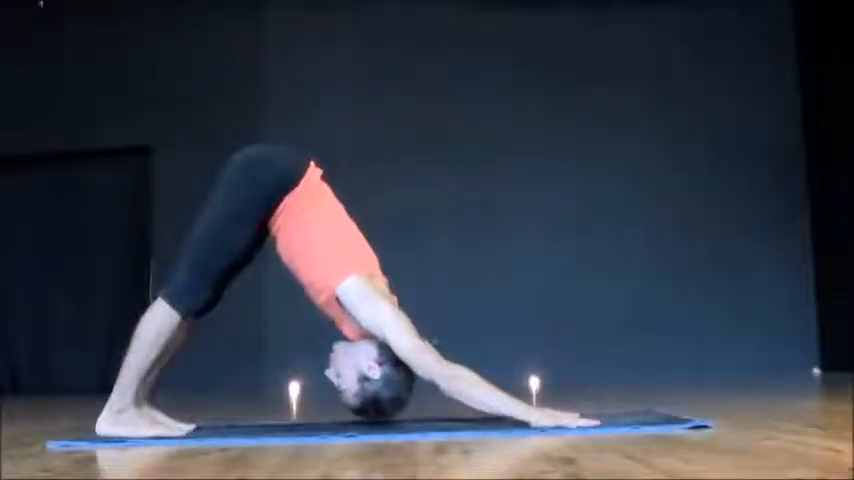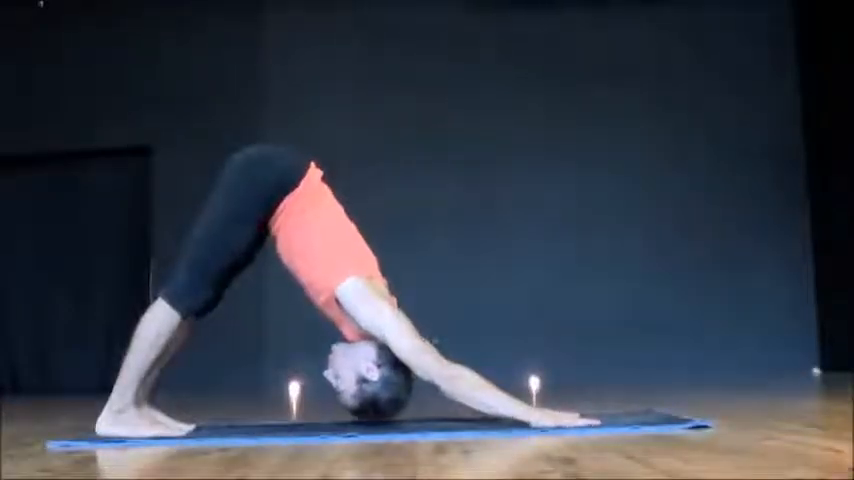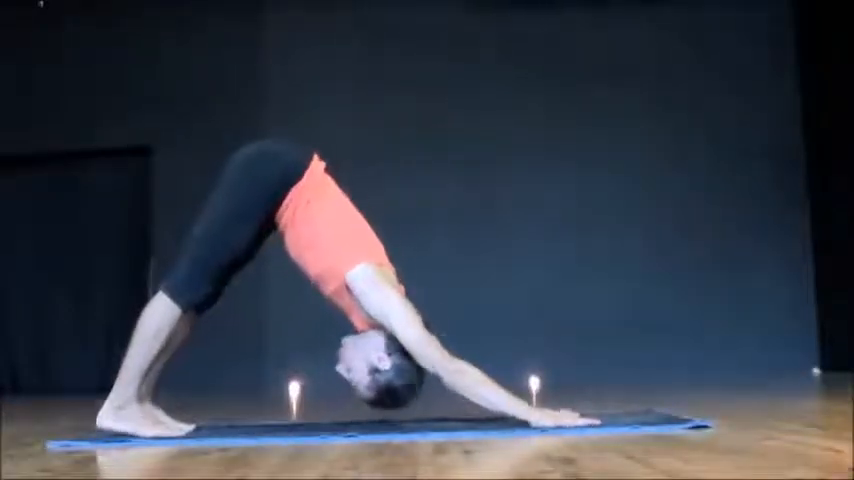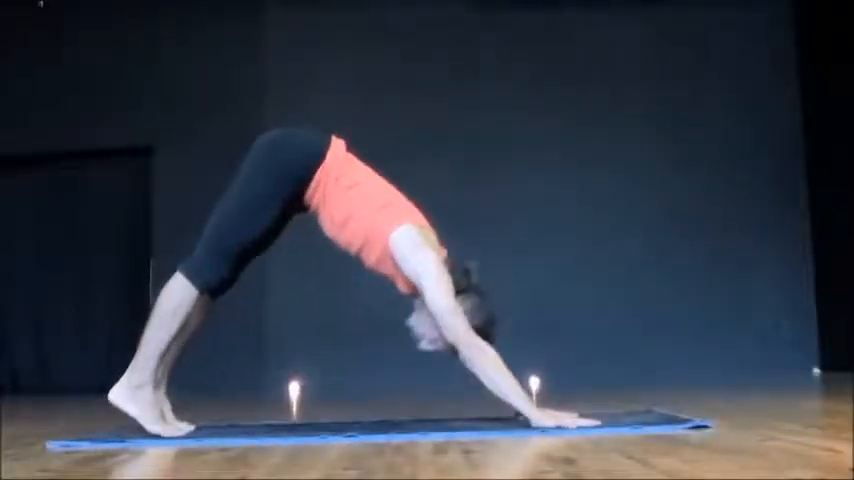
dt=0.3s
person 1, frame 1
right shoulder: (369, 309)
left elbow: (444, 373)
right elbow: (445, 374)
left hip: (279, 191)
right hip: (268, 181)
left knee: (197, 296)
right knee: (188, 291)
left ankle: (136, 403)
right ankle: (119, 409)
person 1, frame 2
left shoulder: (372, 316)
right shoulder: (368, 309)
left elbow: (445, 375)
right elbow: (446, 375)
left hip: (279, 189)
right hip: (269, 181)
left knee: (197, 297)
right knee: (189, 291)
left ankle: (136, 404)
right ankle: (119, 410)
person 1, frame 3
left shoulder: (382, 307)
right shoulder: (380, 299)
left elbow: (446, 367)
right elbow: (447, 367)
left hip: (283, 186)
right hip: (272, 177)
left knee: (200, 291)
right knee: (191, 283)
left ankle: (139, 400)
right ankle: (121, 403)
person 1, frame 4
left shoulder: (426, 269)
right shoulder: (425, 267)
left elbow: (469, 344)
right elbow: (468, 345)
left wrist: (527, 406)
right wrist: (533, 412)
left hip: (304, 170)
right hip: (294, 162)
left knee: (216, 274)
right knee: (209, 266)
left ankle: (152, 389)
right ankle: (137, 383)
